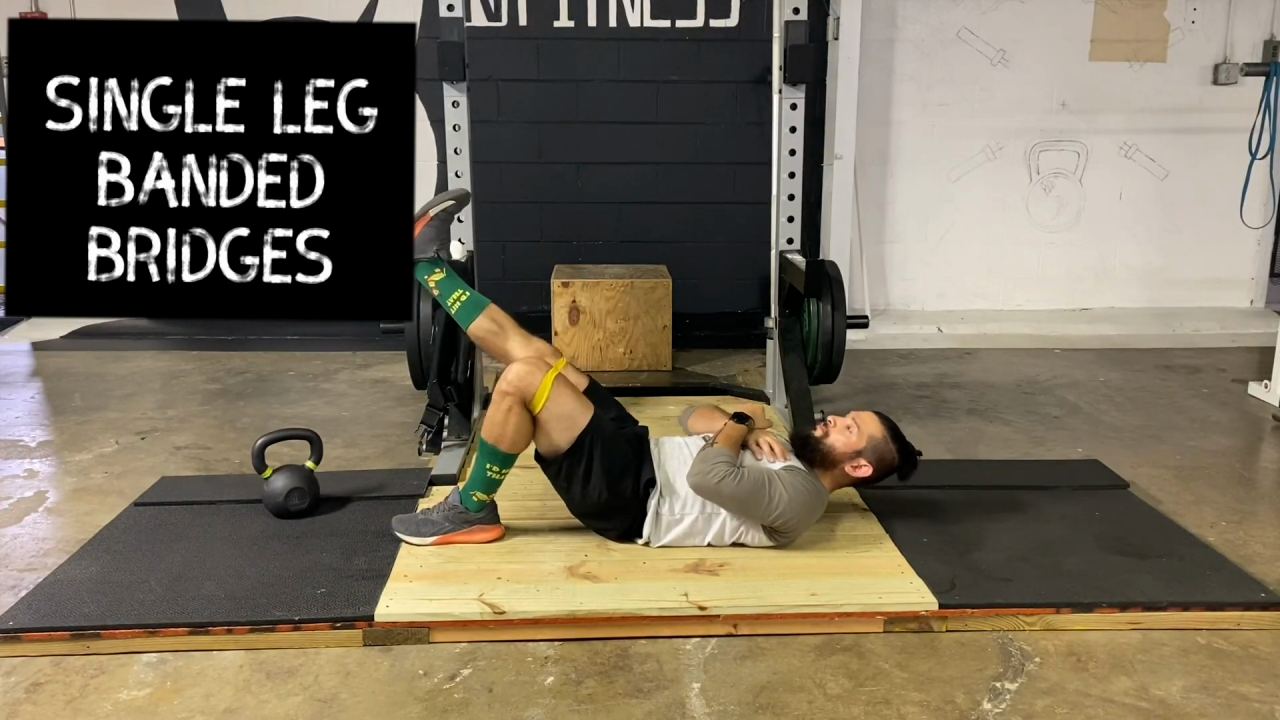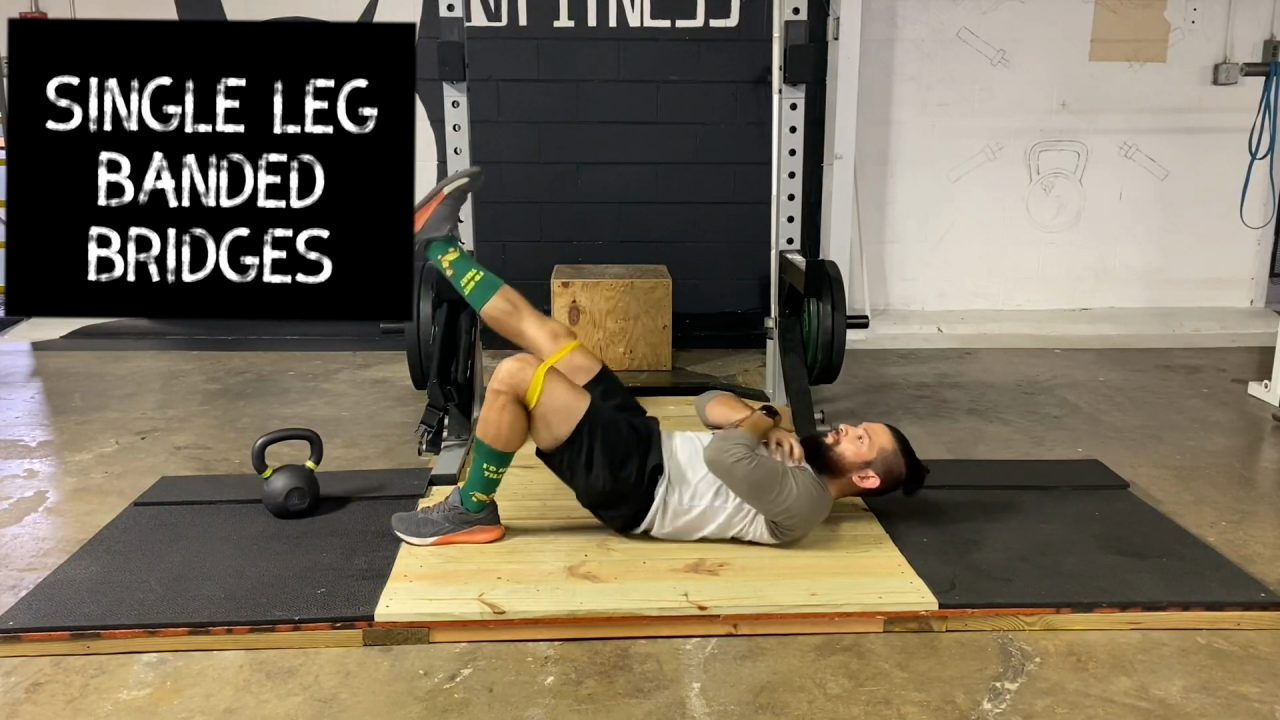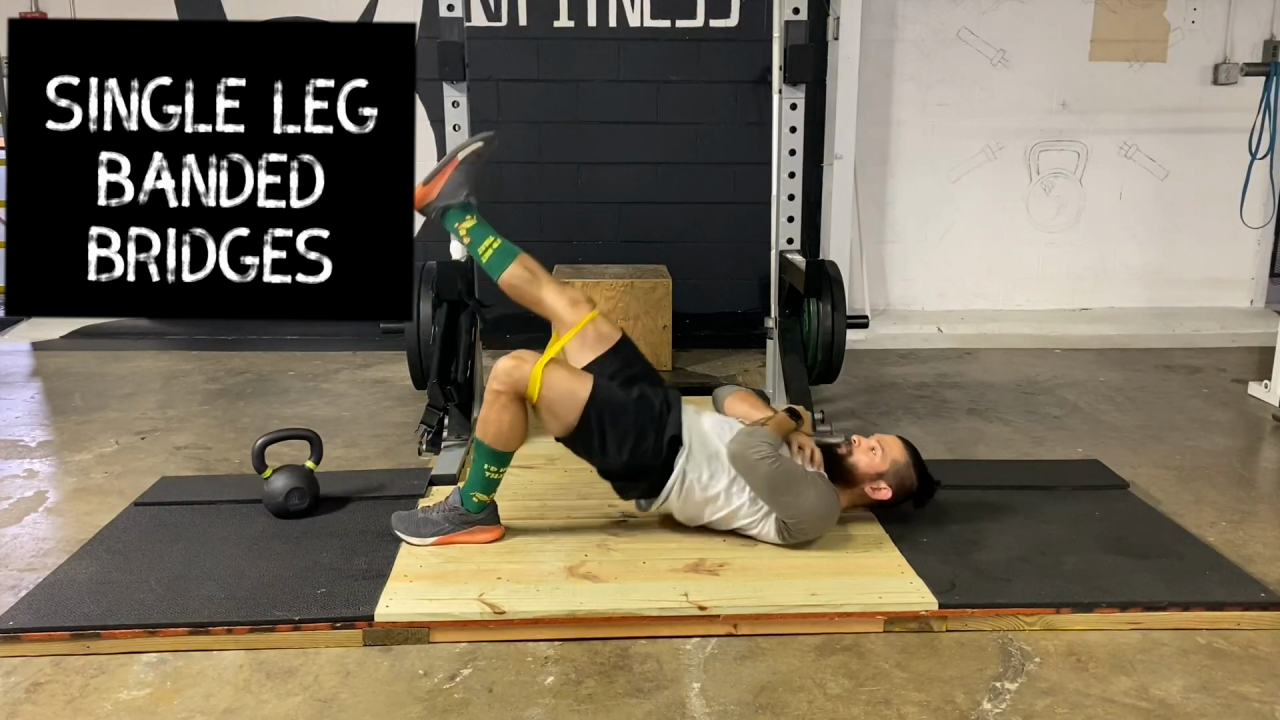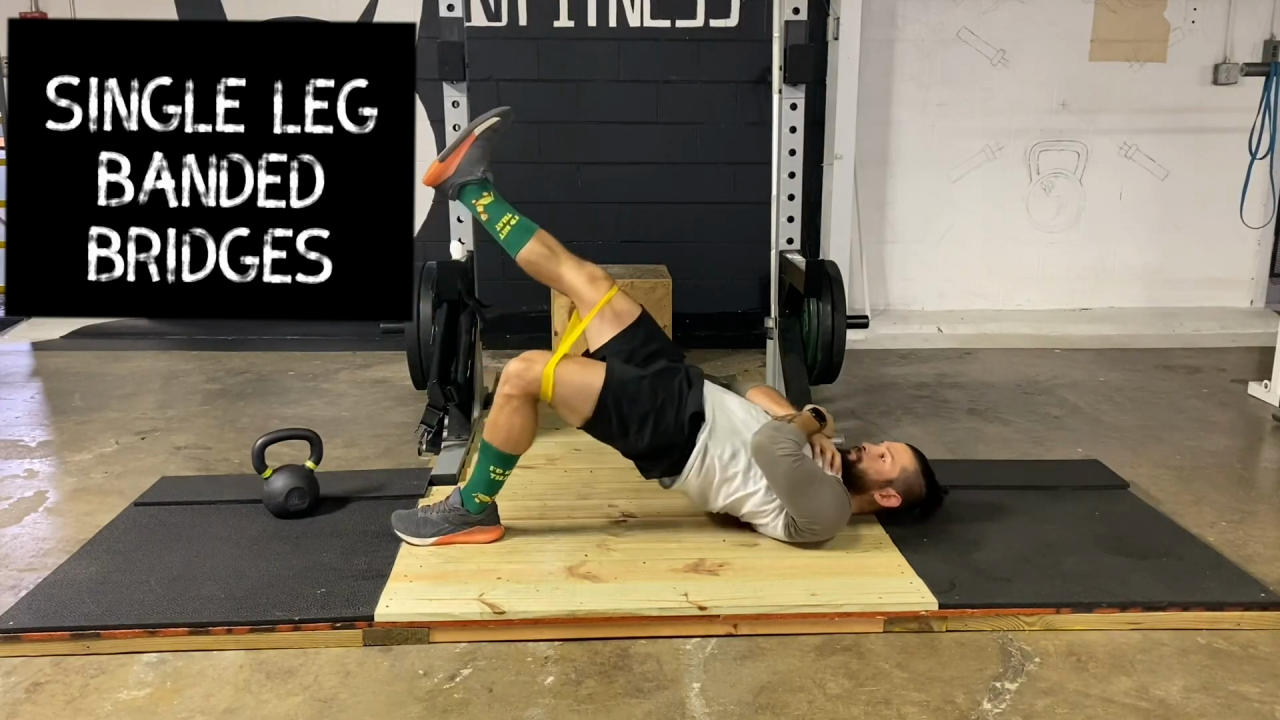
dt=0.2s
person 1, frame 1
left shoulder: (797, 498)
right shoulder: (784, 455)
left elbow: (707, 475)
right elbow: (694, 416)
left wrist: (743, 422)
right wrist: (747, 426)
left hip: (626, 496)
right hip: (639, 453)
left knee: (521, 378)
right knee: (531, 351)
left ankle: (472, 511)
right ankle: (432, 266)
person 1, frame 2
left shoulder: (801, 501)
right shoulder: (794, 458)
left elbow: (723, 456)
right elbow: (709, 400)
left wrist: (767, 420)
right wrist: (769, 422)
left hip: (633, 483)
right hip: (645, 443)
left knee: (513, 376)
right knee: (547, 334)
left ankle: (471, 511)
right ankle: (440, 244)
person 1, frame 3
left shoulder: (813, 507)
right shoulder: (808, 462)
left elbow: (746, 450)
right elbow: (728, 397)
left wrist: (788, 421)
right wrist: (789, 424)
left hip: (652, 453)
right hip: (664, 417)
left knee: (511, 372)
right knee: (566, 302)
left ankle: (472, 511)
right ankle: (456, 210)
person 1, frame 4
left shoulder: (823, 510)
right shoulder: (820, 463)
left elbow: (769, 445)
right elbow: (751, 392)
left wrist: (811, 422)
right wrist: (809, 423)
left hip: (674, 428)
right hip: (683, 395)
left knee: (523, 374)
right knee: (585, 279)
left ankle: (473, 511)
right ankle: (472, 186)
